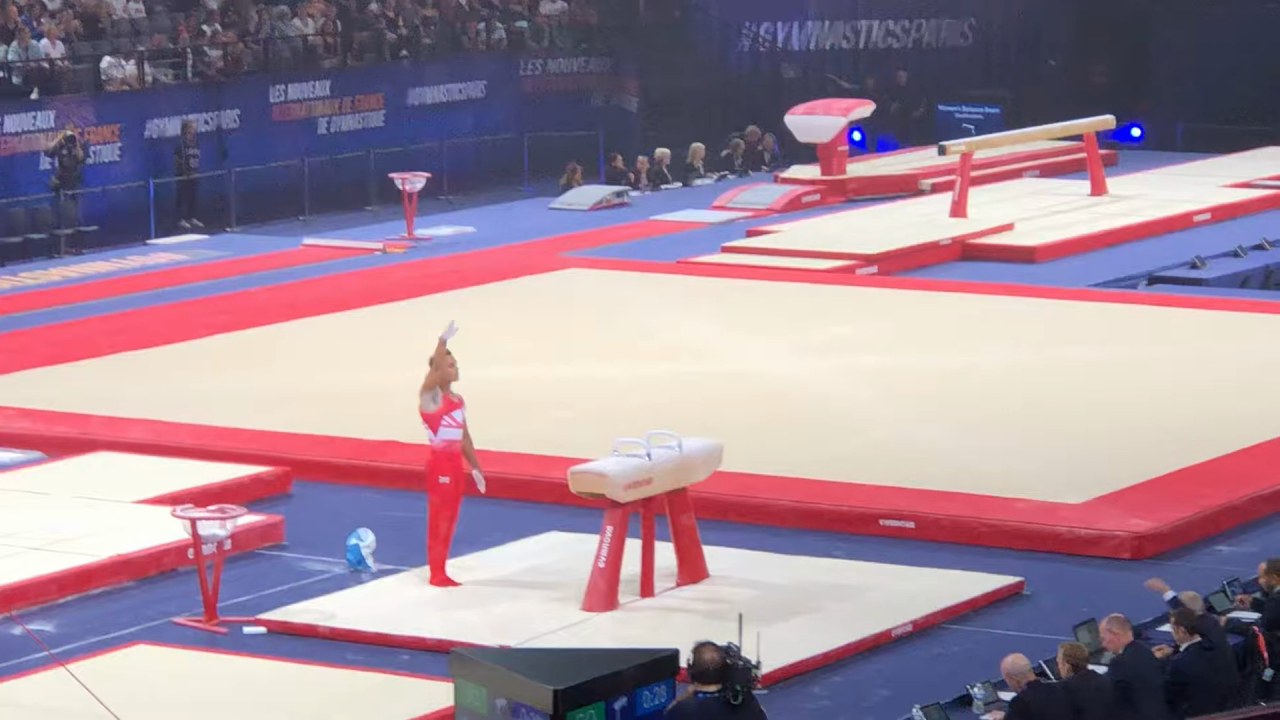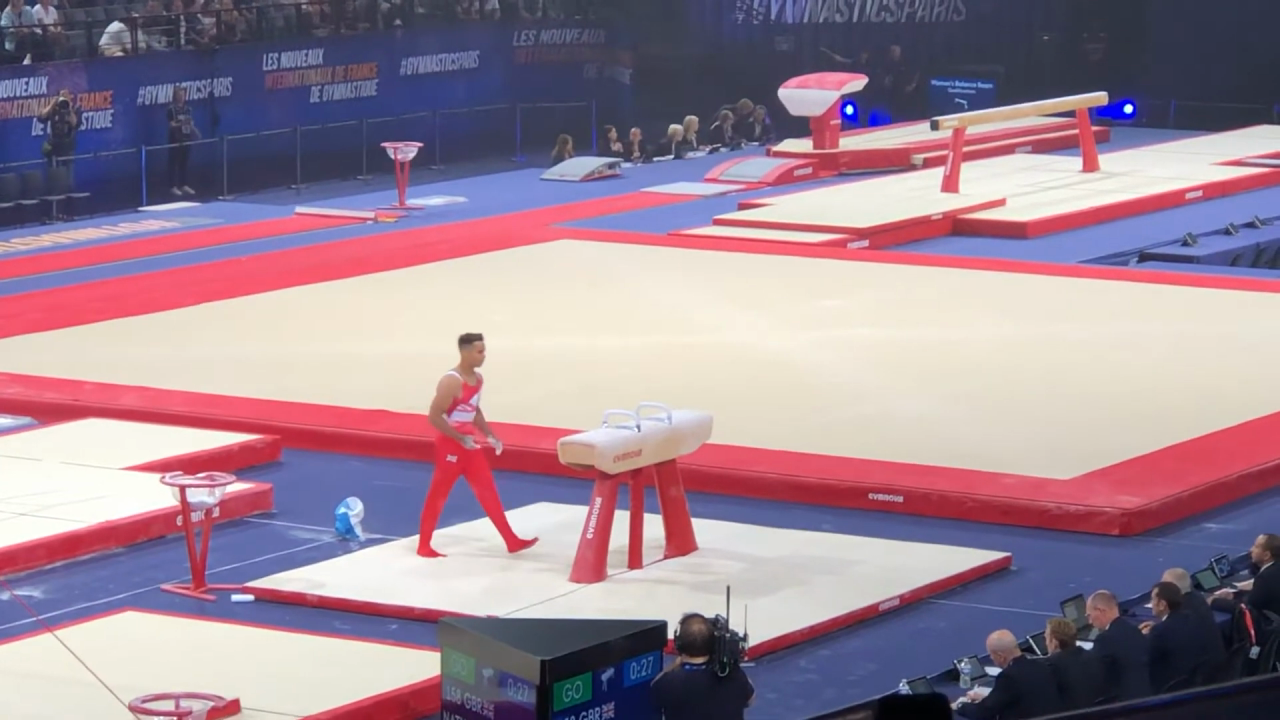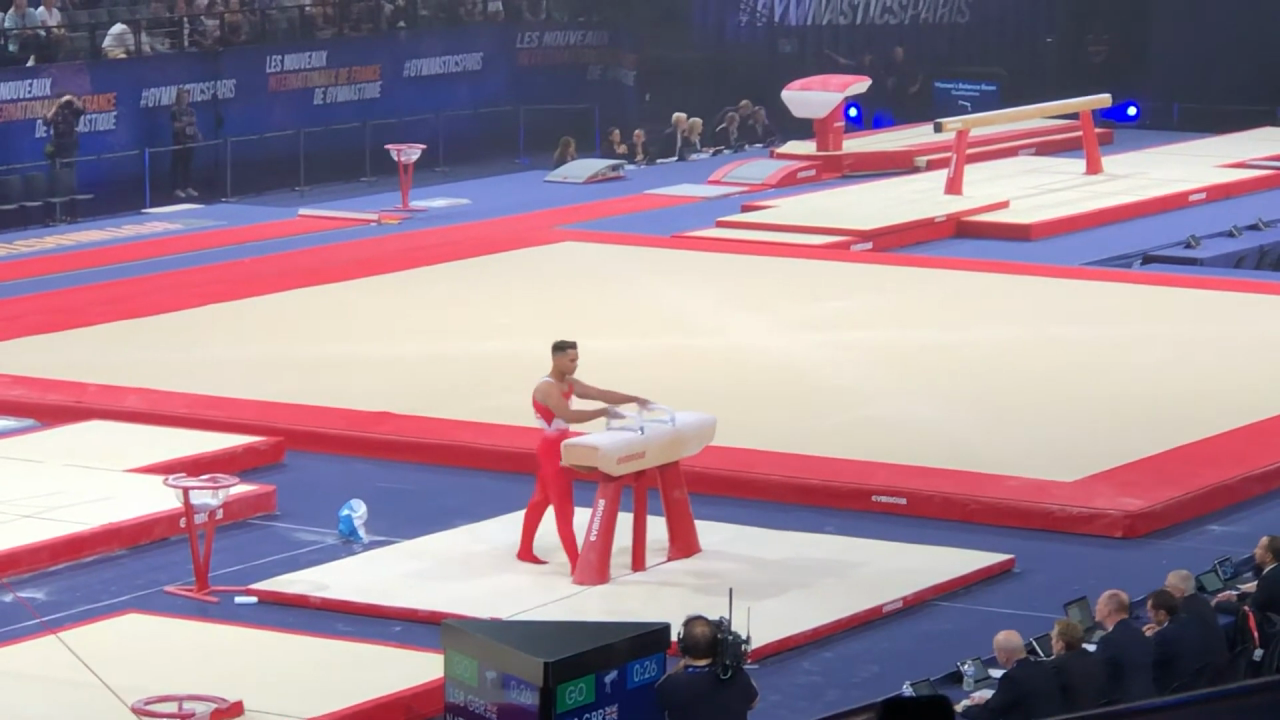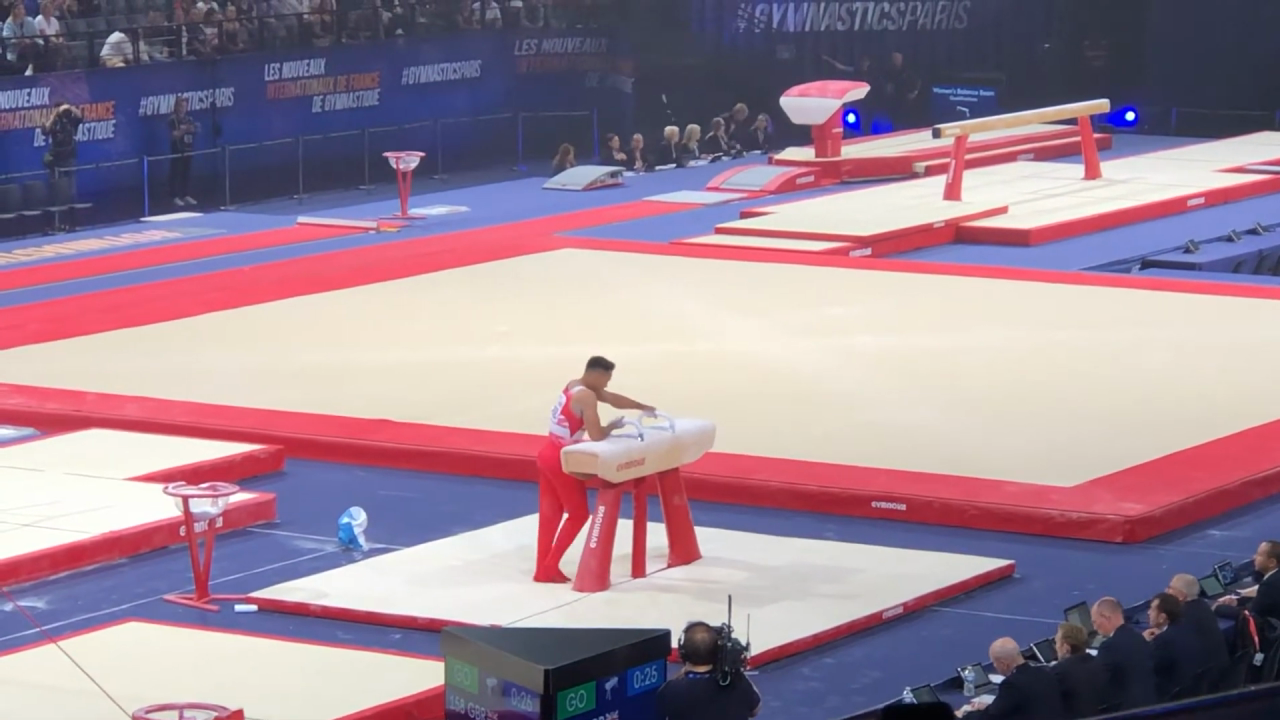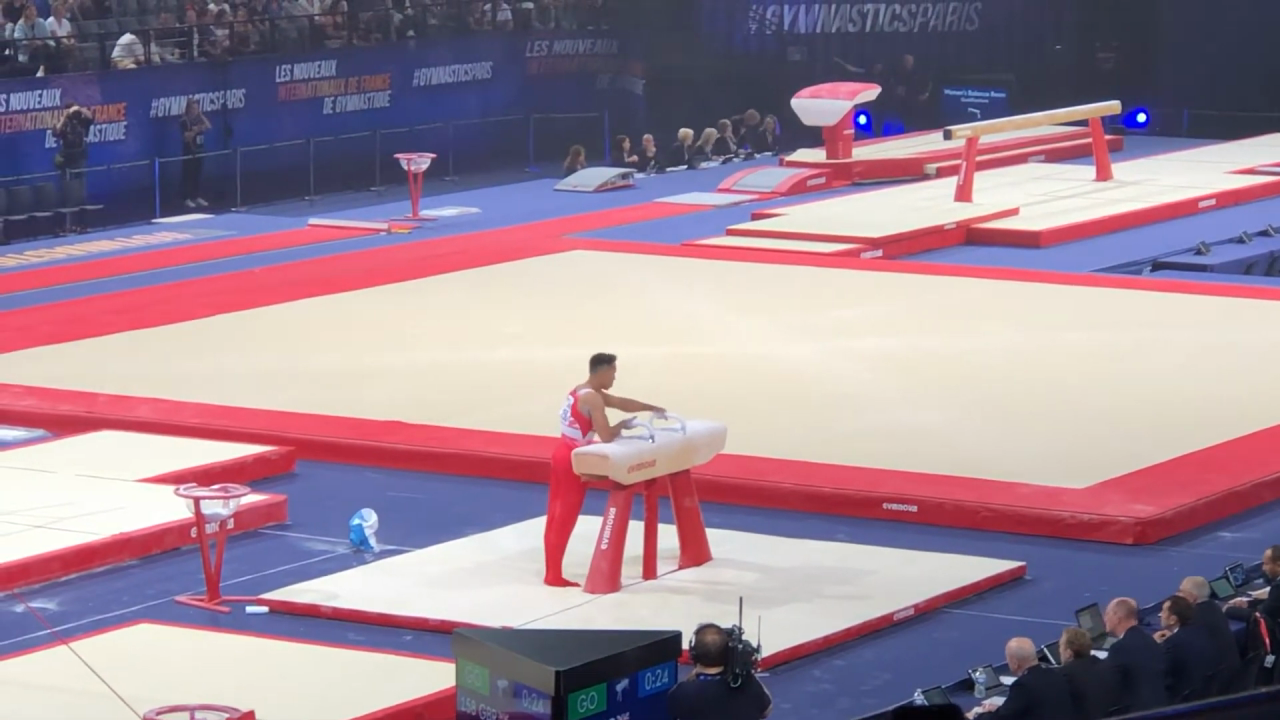
dt=1s
person 1, frame 1
left shoulder: (458, 399)
right shoulder: (430, 394)
right elbow: (435, 368)
left wrist: (475, 467)
right wrist: (443, 341)
left hip: (456, 464)
right hip: (440, 465)
left knee: (450, 521)
right knee: (439, 520)
left ankle: (441, 571)
right ankle: (436, 574)
person 1, frame 2
left shoulder: (477, 378)
right shoulder: (450, 382)
right elbow: (434, 418)
left wrist: (489, 435)
right wrist: (460, 439)
left hip: (470, 444)
right hip: (450, 445)
left knee: (488, 491)
right knee: (437, 495)
left ankle: (512, 541)
right ankle: (424, 545)
person 1, frame 3
left shoulder: (570, 384)
right shoulder: (546, 388)
left elbow: (601, 394)
right elbow: (569, 416)
left wrist: (635, 400)
right wrist: (604, 412)
left hip: (555, 449)
right hip: (552, 450)
left knee: (540, 501)
right knee: (564, 507)
left ankle: (525, 551)
right ankle: (576, 564)
person 1, frame 4
left shoulder: (574, 386)
right shoulder: (587, 397)
left elbow: (613, 398)
right elbow: (596, 435)
left wrist: (643, 407)
right wrist: (613, 426)
left hip: (548, 455)
right hip: (560, 460)
left knee: (549, 516)
right knee: (579, 514)
left ankle: (543, 571)
right ankle: (551, 566)
person 1, frame 5
left shoulder: (581, 391)
right shoulder: (593, 398)
left elbow: (620, 403)
right elbow: (606, 436)
left wrist: (652, 409)
right wrist: (623, 425)
left hip: (562, 456)
right hip: (572, 462)
left knee: (556, 516)
right knee: (565, 519)
left ankle: (552, 572)
right ankle: (554, 575)
